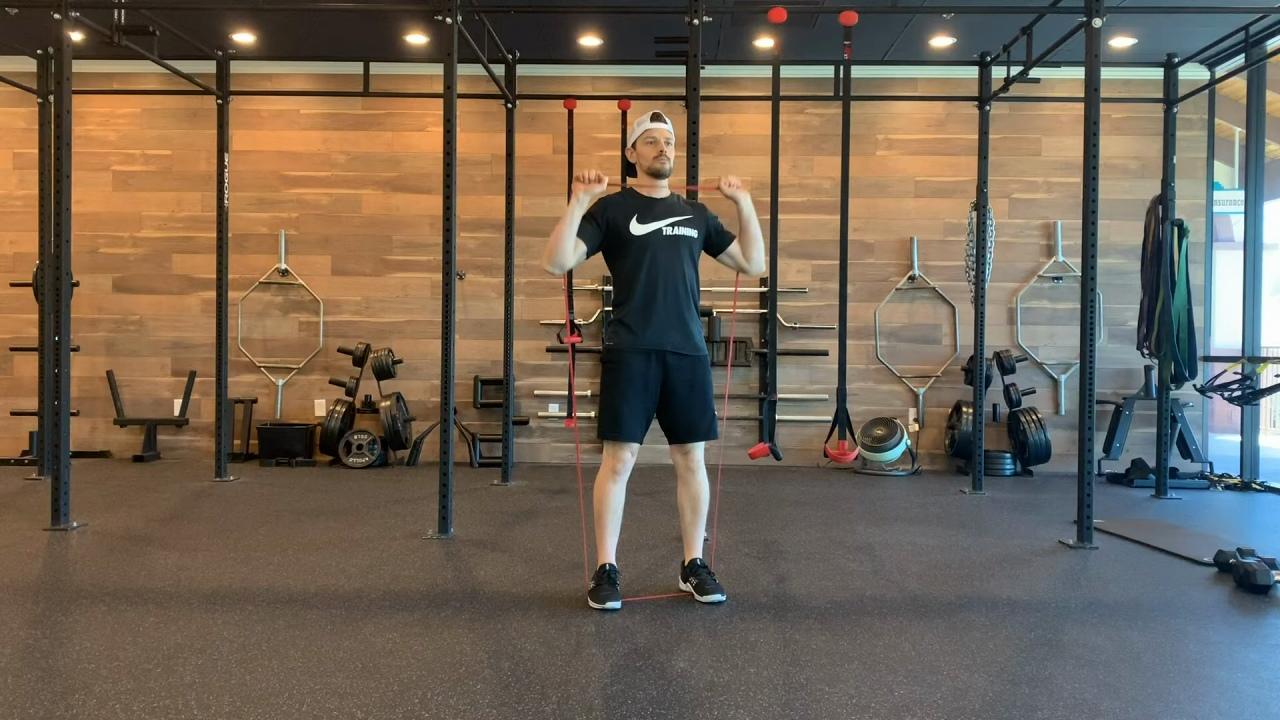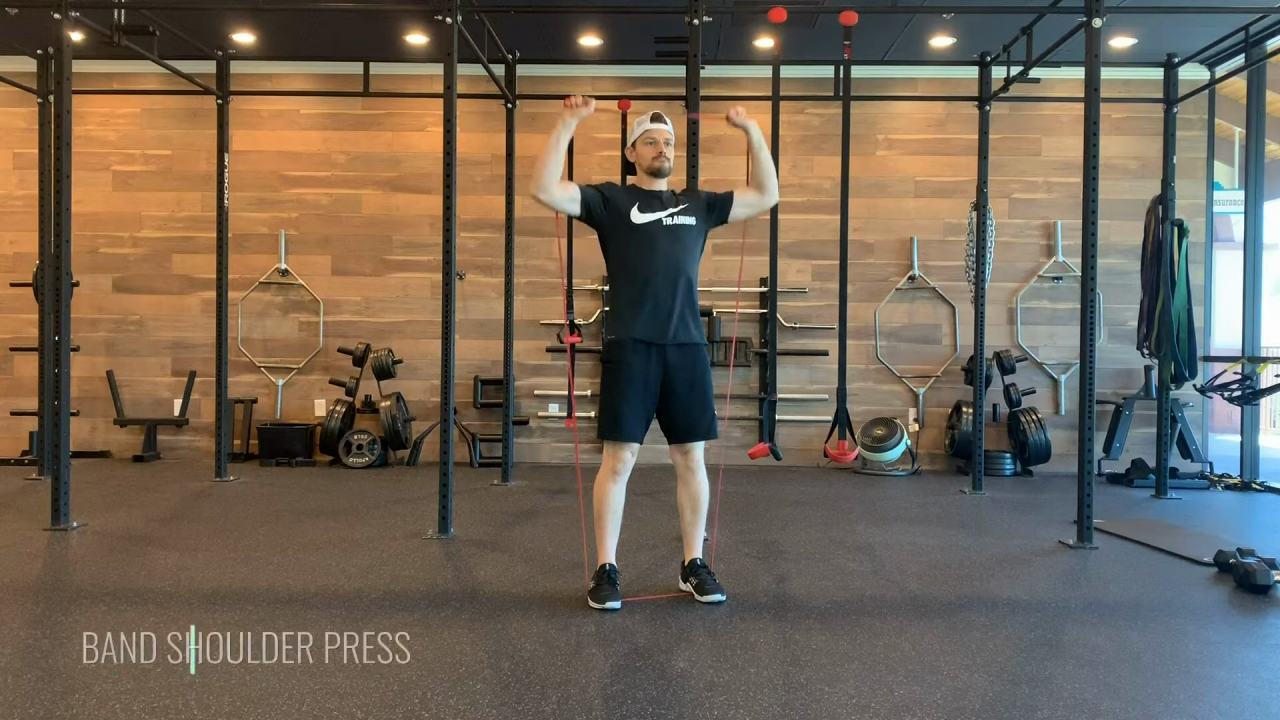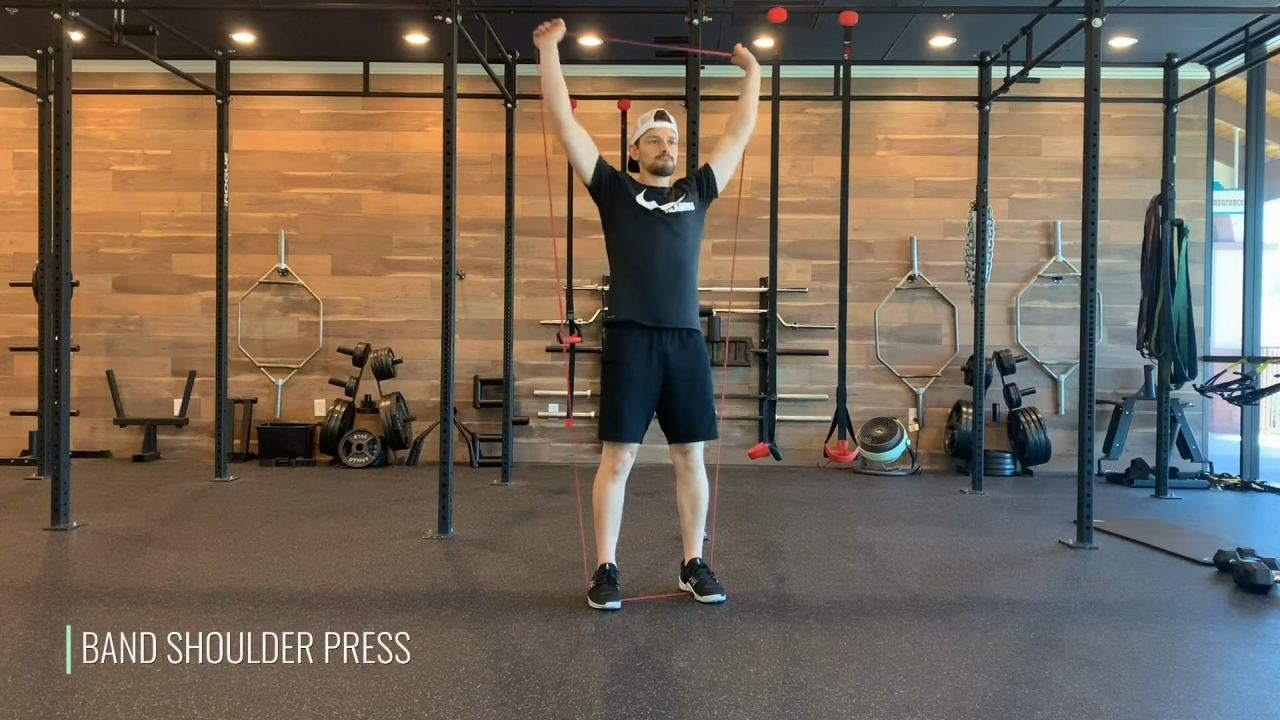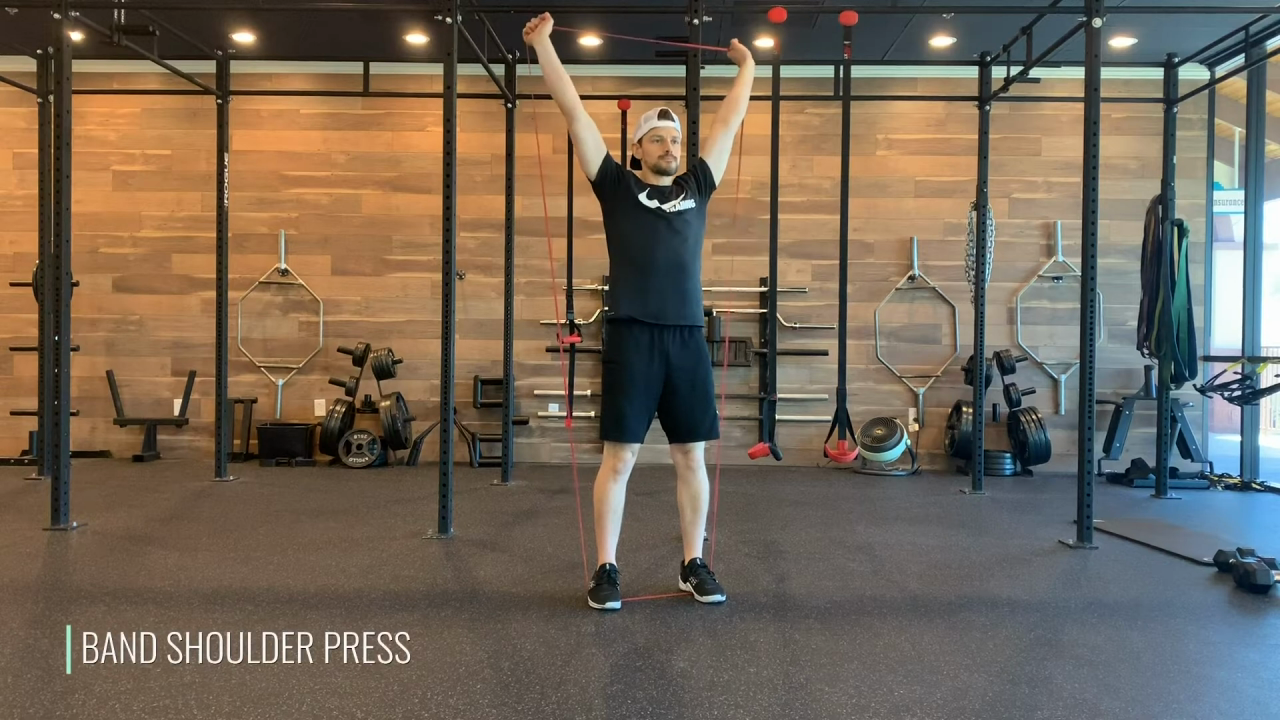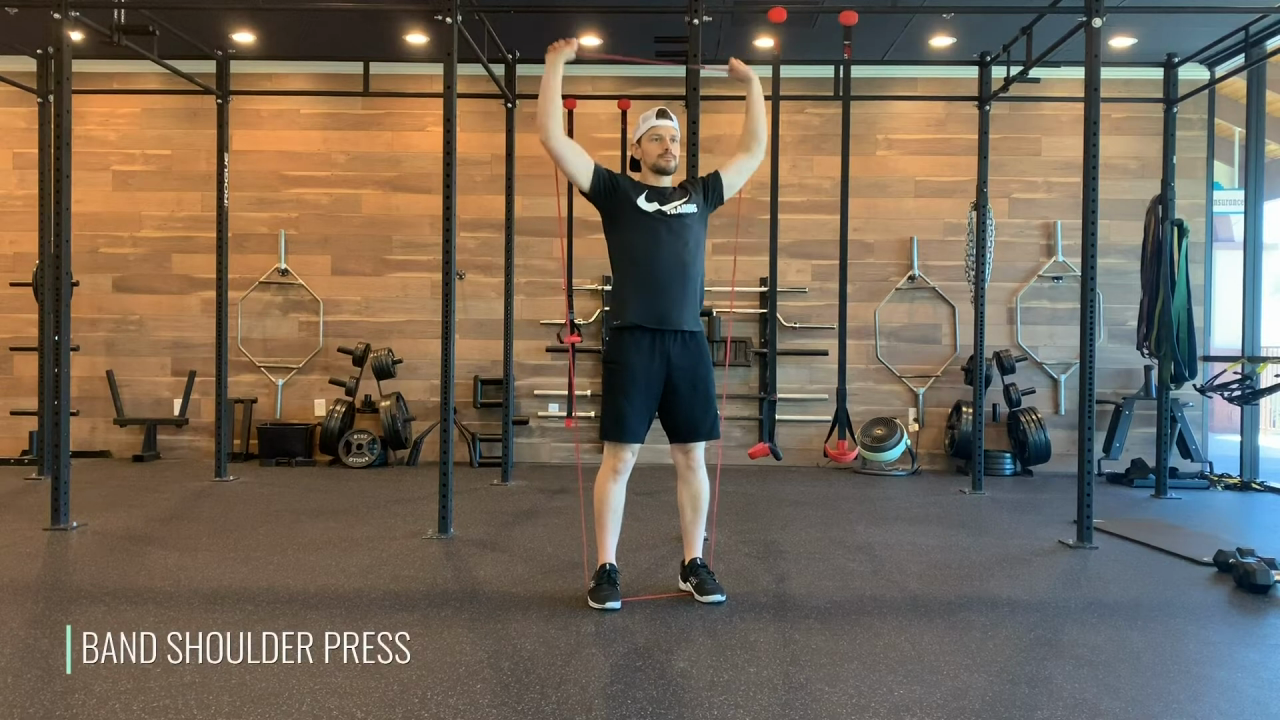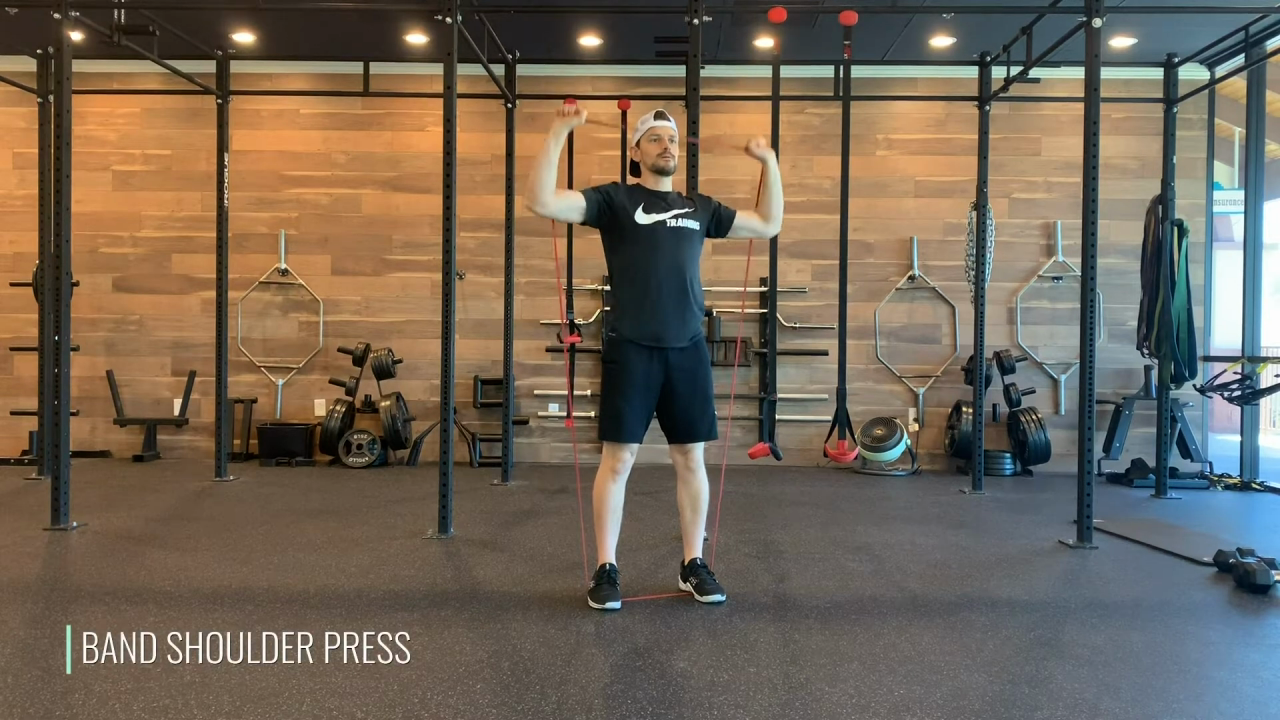
dt=0.3s
person 1, frame 1
left shoulder: (696, 213)
right shoulder: (610, 209)
left elbow: (754, 263)
right elbow: (556, 261)
left wrist: (745, 204)
right wrist: (576, 202)
left hip: (687, 351)
right hip: (630, 352)
left knee: (691, 458)
right knee: (618, 459)
left ankle: (694, 565)
right ankle: (606, 571)
person 1, frame 2
left shoulder: (697, 203)
right shoulder: (610, 199)
left elbow: (767, 197)
right elbow: (544, 191)
left wrist: (752, 132)
right wrist: (566, 125)
left hip: (687, 347)
right hip: (630, 347)
left knee: (691, 457)
right knee: (618, 458)
left ankle: (693, 564)
right ankle: (606, 569)
person 1, frame 3
left shoulder: (696, 191)
right shoulder: (614, 190)
left elbow: (740, 132)
right elbow: (563, 120)
left wrist: (752, 73)
right wrist: (549, 51)
left hip: (686, 342)
right hip: (631, 342)
left knee: (691, 458)
right knee: (617, 458)
left ankle: (693, 564)
right ankle: (605, 569)
person 1, frame 4
left shoulder: (696, 187)
right shoulder: (617, 187)
left elbow: (729, 121)
right elbow: (573, 110)
left wrist: (746, 65)
right wrist: (543, 44)
left hip: (688, 341)
right hip: (632, 341)
left knee: (691, 457)
right knee: (619, 458)
left ankle: (692, 563)
right ankle: (606, 569)
person 1, frame 5
left shoulder: (699, 195)
right shoulder: (616, 191)
left elbow: (754, 152)
right elbow: (552, 140)
left wrist: (752, 88)
right wrist: (555, 66)
left hip: (689, 344)
right hip: (633, 342)
left knee: (691, 457)
right knee: (619, 458)
left ankle: (693, 563)
right ankle: (606, 568)
person 1, frame 6
left shoulder: (699, 207)
right shoulder: (614, 199)
left elbow: (769, 223)
right elbow: (540, 201)
left wrist: (769, 161)
right wrist: (558, 130)
left hip: (688, 348)
right hip: (631, 348)
left knee: (691, 458)
right knee: (617, 459)
left ankle: (693, 564)
right ankle: (606, 569)
